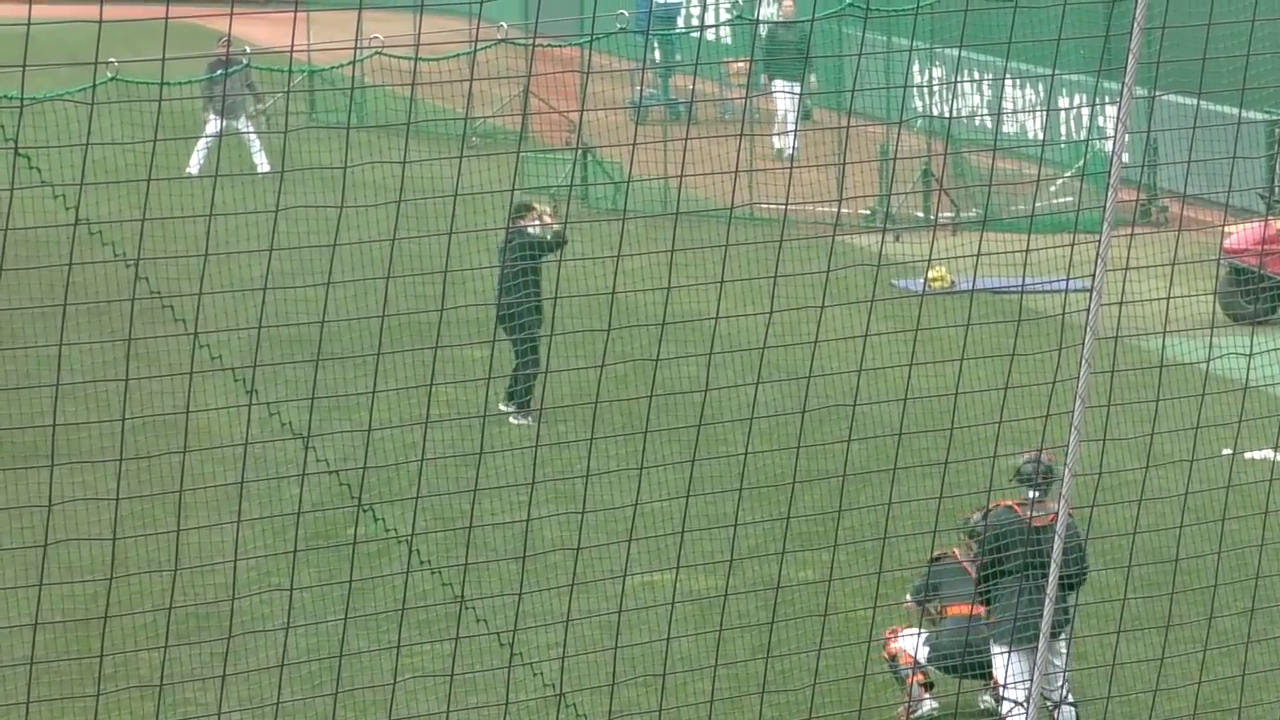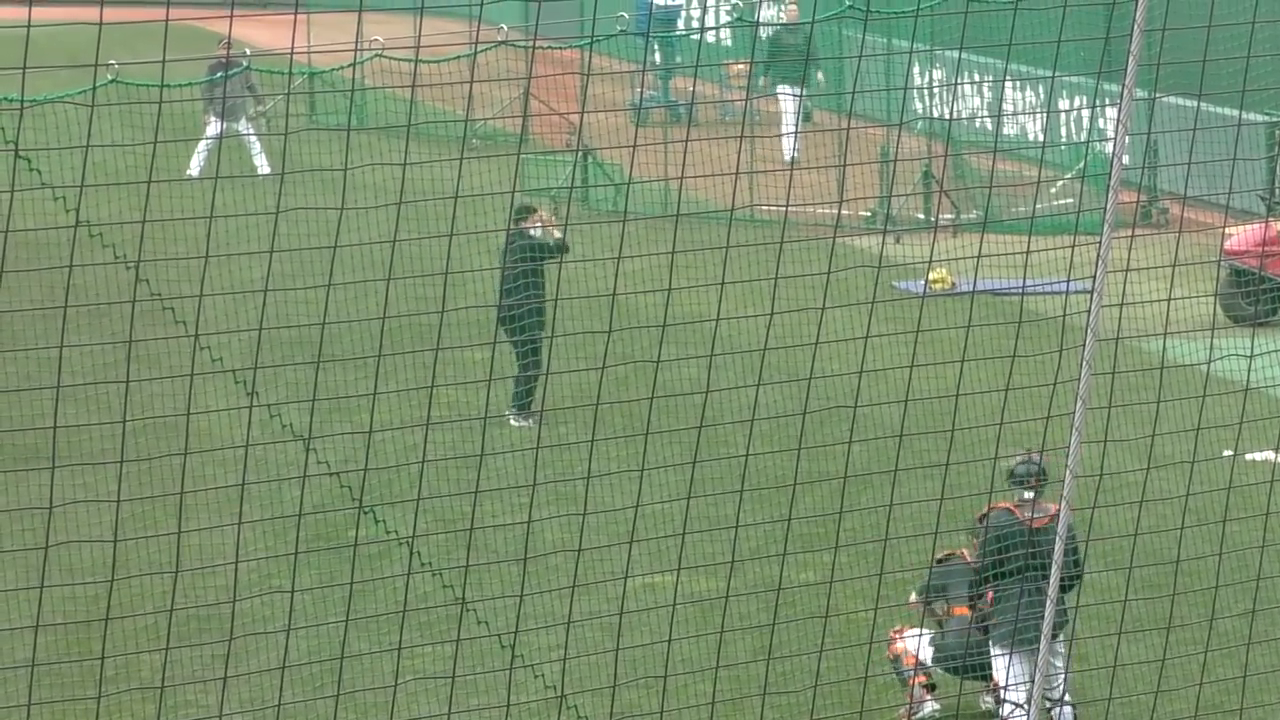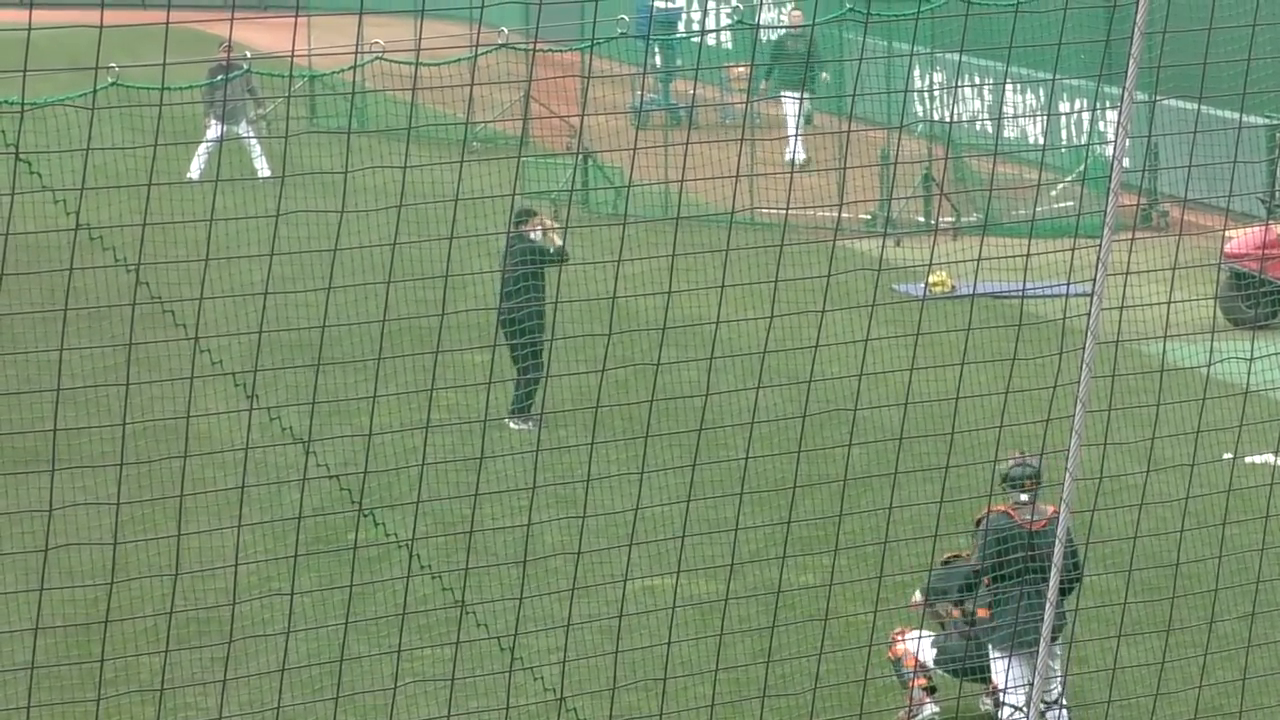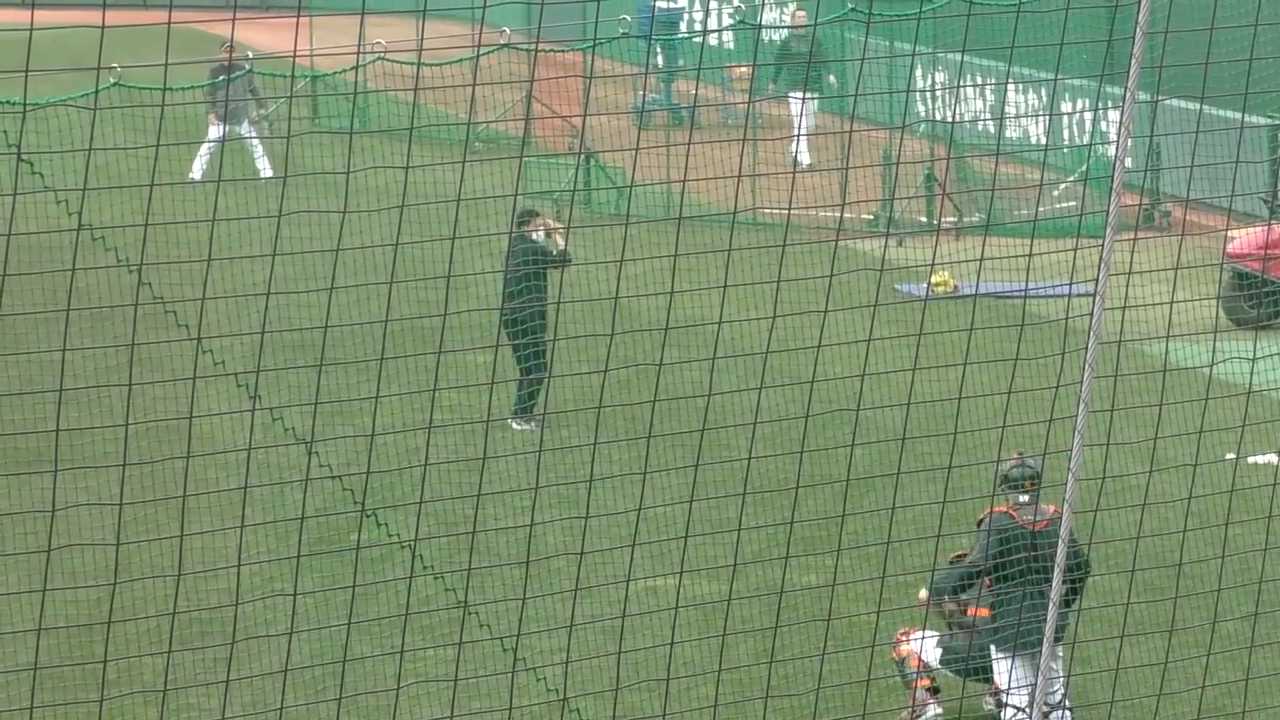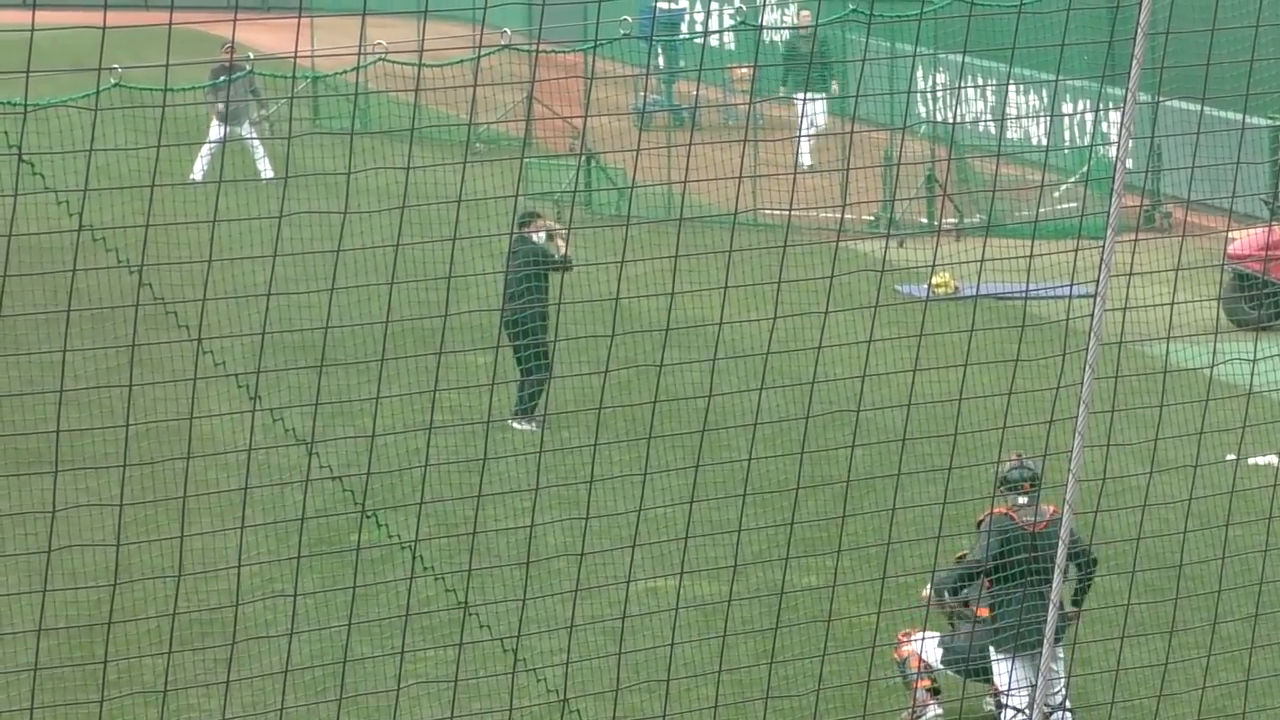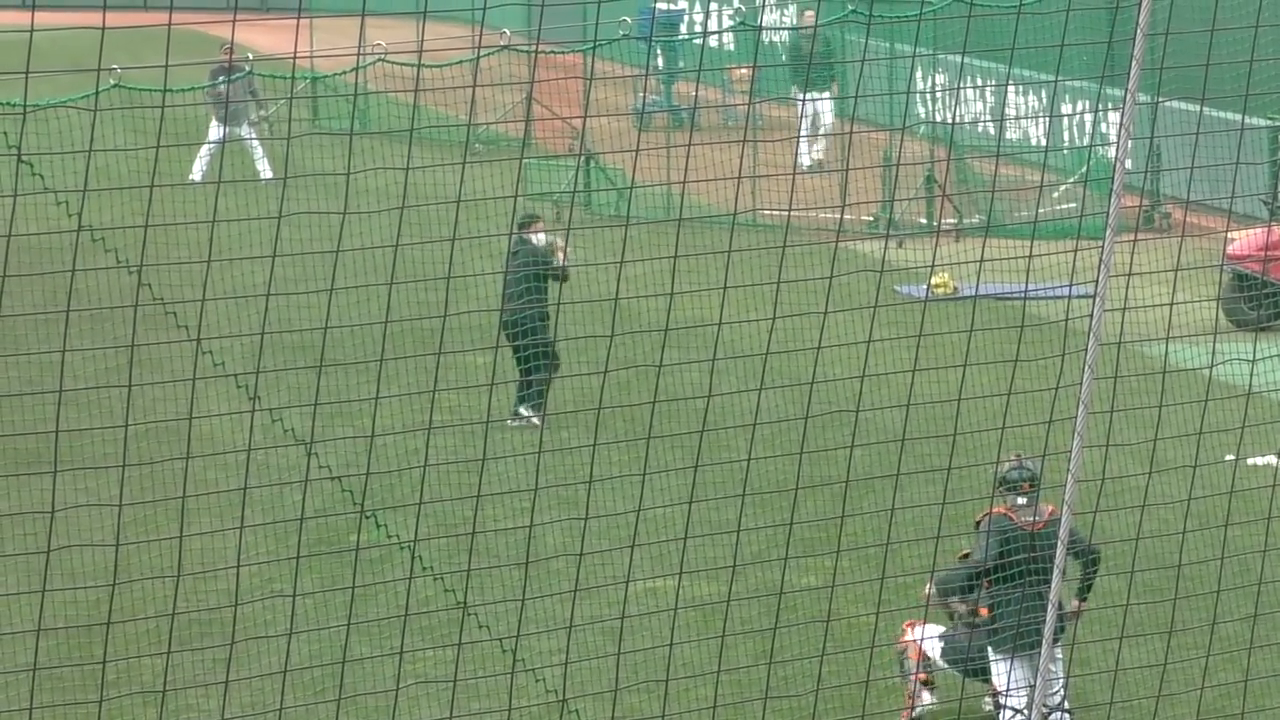
dt=0.1s
person 1, frame 1
left shoulder: (999, 516)
right shoulder: (1064, 518)
left elbow: (984, 570)
right elbow: (1079, 572)
left wrist: (989, 600)
left hip: (1008, 619)
right hip: (1052, 618)
left knee: (1015, 696)
right knee: (1058, 691)
person 1, frame 2
left shoulder: (998, 519)
right shoulder: (1059, 519)
left elbow: (984, 573)
right elbow: (1074, 573)
left wrist: (980, 607)
left hip: (1009, 621)
right hip: (1050, 618)
left knee: (1015, 697)
right knee: (1057, 692)
person 1, frame 3
left shoulder: (997, 521)
right shoulder: (1055, 519)
left elbow: (981, 571)
right elbow: (1074, 571)
left hip: (1009, 624)
right hip: (1051, 621)
right knee: (1053, 696)
person 1, frame 4
left shoulder: (997, 521)
right shoulder: (1055, 519)
left elbow: (975, 569)
right elbow: (1081, 566)
left wrist: (937, 587)
right wrist: (1064, 606)
left hip: (1009, 624)
right hip: (1049, 621)
right knee: (1055, 698)
person 1, frame 5
left shoulder: (997, 522)
right shoulder: (1054, 519)
left elbow: (975, 567)
right elbow: (1087, 559)
left wrist: (938, 586)
right wrist: (1077, 603)
left hip: (1008, 626)
right hip: (1048, 621)
right knee: (1056, 698)
person 1, frame 6
left shoulder: (996, 522)
right shoulder: (1053, 519)
left elbow: (979, 567)
right elbow: (1091, 556)
left wrist: (939, 585)
right wrist: (1081, 598)
left hip: (1008, 626)
right hip: (1047, 621)
right knee: (1055, 698)
person 2, frame 1
left shoulder: (511, 242)
right shoulder: (526, 243)
left elbow: (543, 244)
right elbow: (559, 240)
left wrist: (543, 217)
right wrist: (548, 218)
left hip: (509, 310)
right hip: (523, 311)
left knee: (524, 358)
right knee: (530, 361)
left ankle: (511, 401)
right ankle: (520, 411)
person 2, frame 2
left shoulder: (514, 244)
right shoulder: (527, 245)
left elbow: (544, 249)
right elbow: (561, 247)
left wrist: (546, 224)
right wrist: (551, 226)
left hip: (511, 312)
right hip: (524, 313)
left knee: (526, 361)
right knee: (531, 363)
left ankle: (518, 407)
right ankle: (521, 413)
person 2, frame 3
left shoulder: (513, 248)
right shoulder: (528, 248)
left elbow: (544, 256)
right elbow: (561, 256)
left wrist: (548, 232)
right wrist: (553, 233)
left hip: (510, 316)
right hip: (526, 316)
left knee: (525, 366)
right knee: (533, 367)
left ankle: (517, 412)
right ankle: (521, 417)
person 2, frame 4
left shoulder: (516, 248)
right shoulder: (530, 249)
left elbow: (546, 258)
right elbow: (563, 259)
left wrist: (552, 234)
right wrist: (556, 235)
left hip: (513, 317)
right hip: (528, 317)
left knee: (528, 367)
right knee: (536, 367)
left ankle: (520, 413)
right ankle: (523, 417)
person 2, frame 5
left shoulder: (516, 252)
right shoulder: (533, 251)
left elbow: (547, 264)
right elbow: (564, 264)
left wrist: (555, 238)
right wrist: (560, 240)
left hip: (513, 319)
right hip: (530, 319)
left knee: (528, 368)
right knee: (541, 367)
left ankle: (521, 414)
right ankle: (527, 416)
person 2, frame 6
left shoulder: (516, 253)
right shoulder: (533, 253)
left elbow: (544, 270)
right elbow: (561, 275)
left wrist: (554, 251)
right wrist: (560, 254)
left hip: (511, 319)
right hip: (529, 320)
left knee: (527, 368)
right knee: (548, 363)
left ankle: (519, 414)
right ankle: (532, 408)
